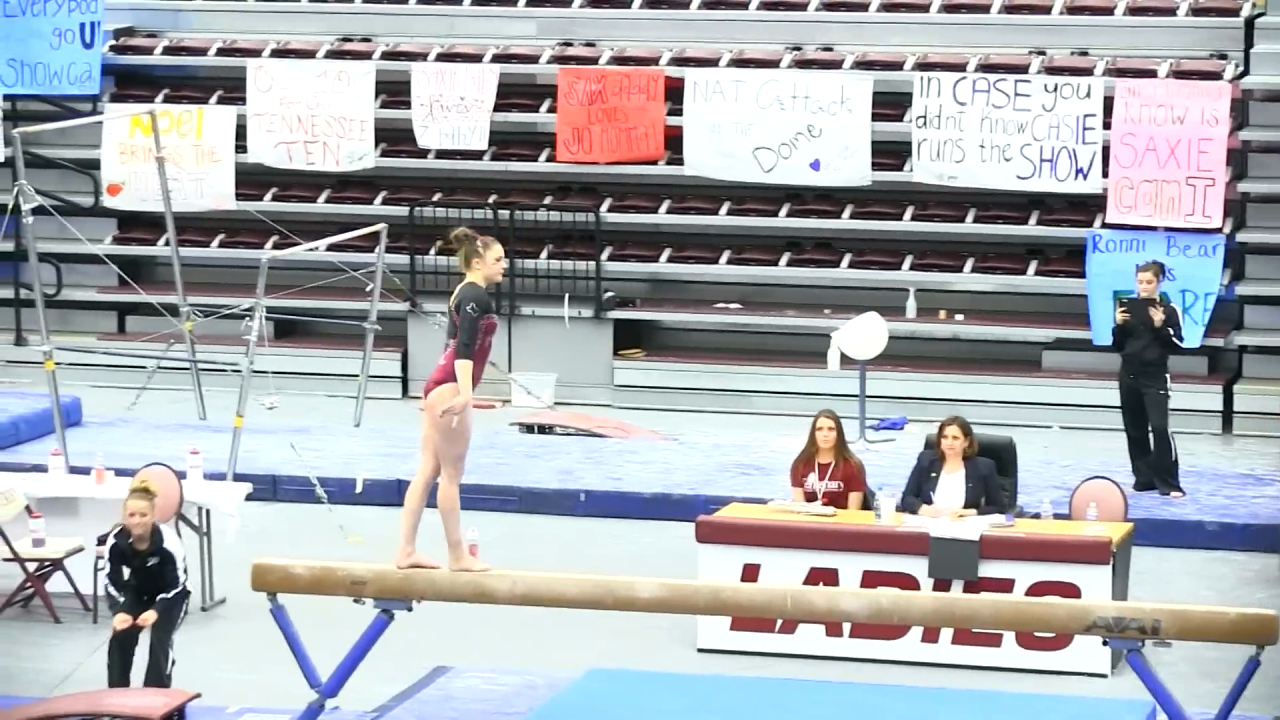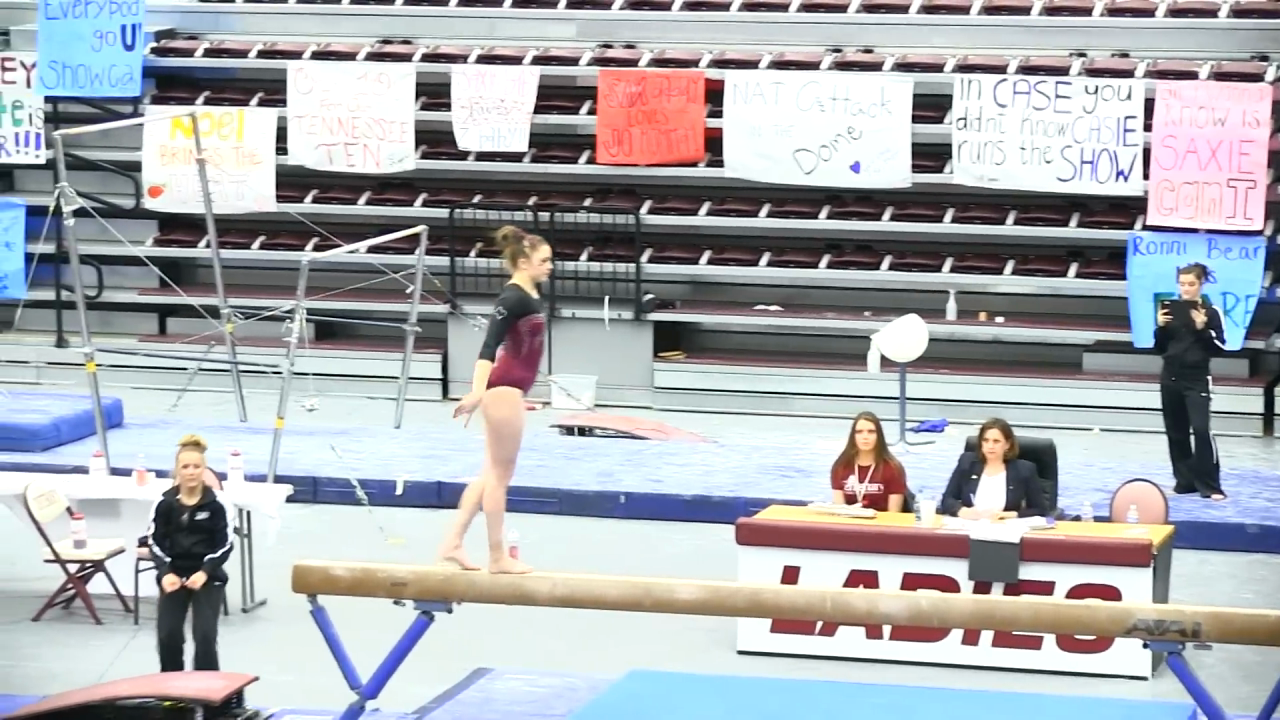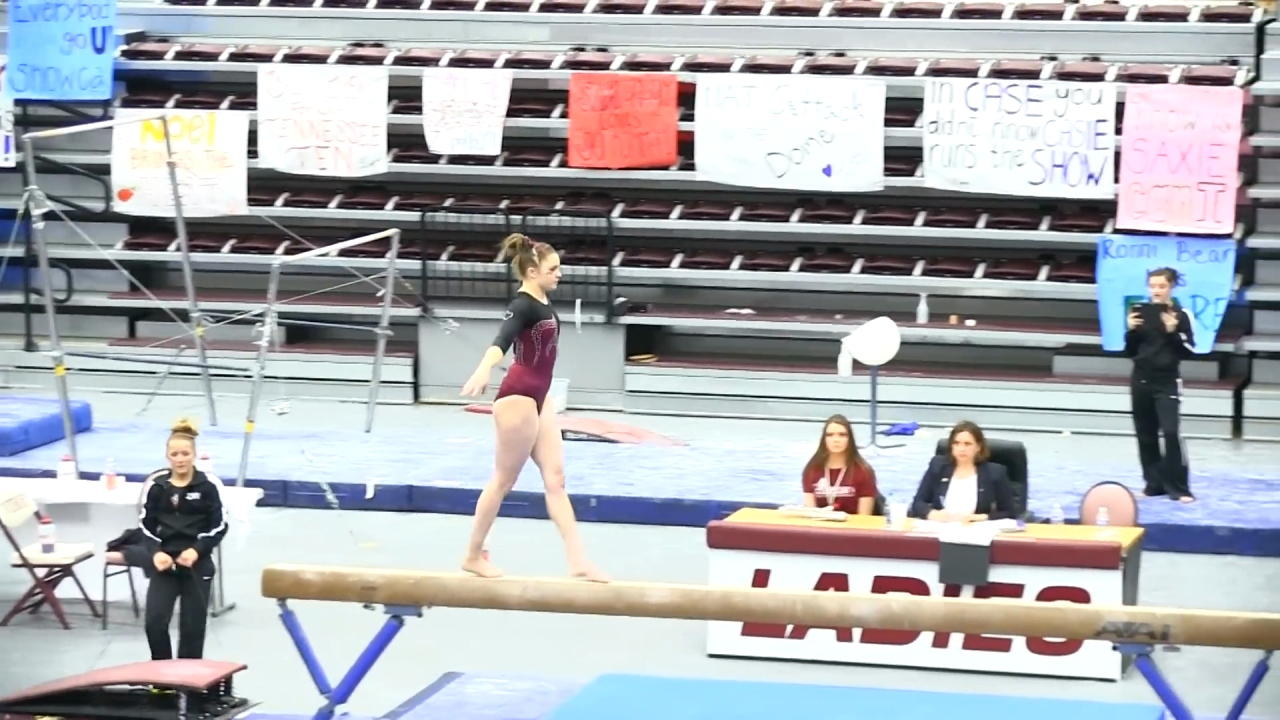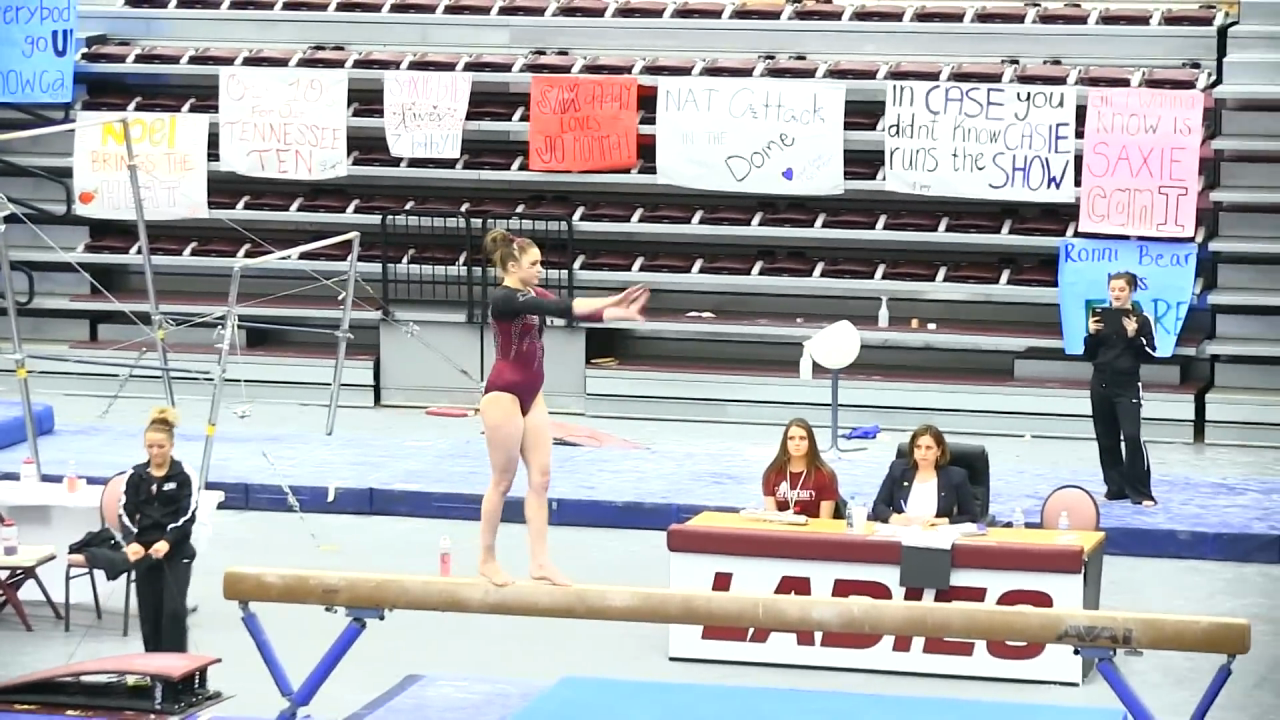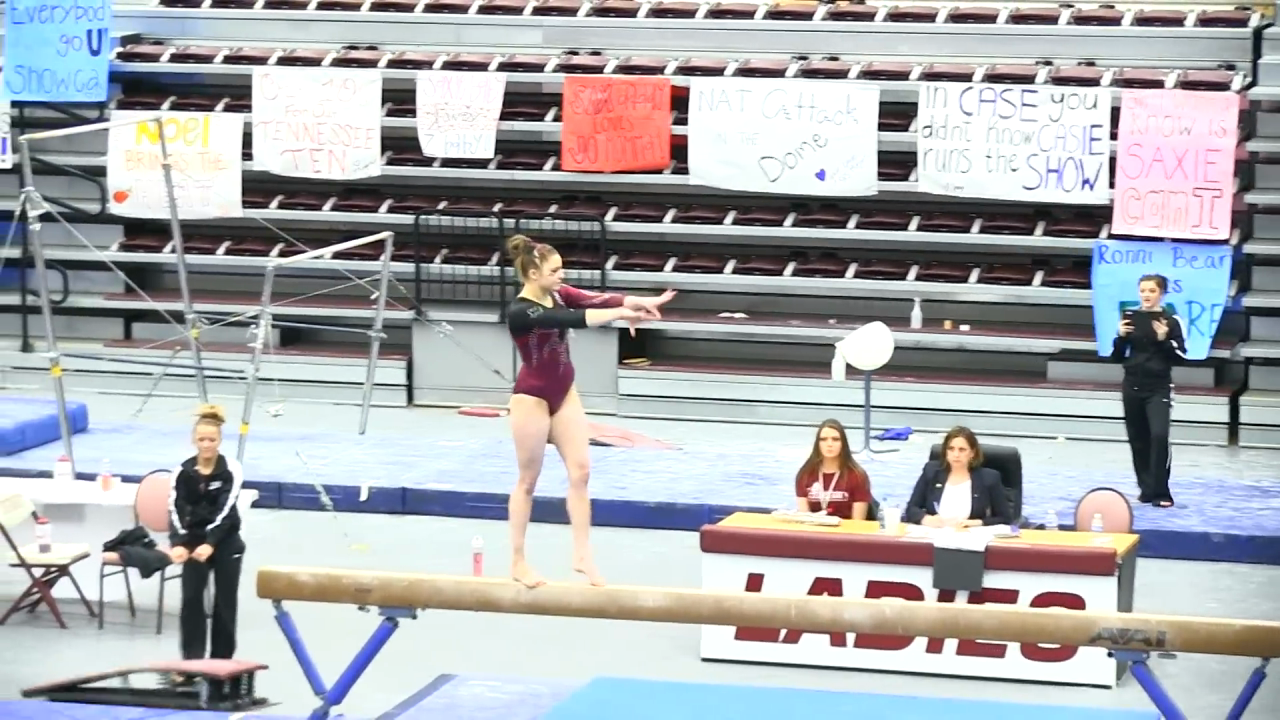
dt=0.4s
person 1, frame 1
left shoulder: (466, 292)
right shoulder: (475, 296)
right elbow: (464, 346)
right wrist: (465, 392)
left hip: (442, 385)
right hip: (451, 386)
left knee: (428, 471)
right knee: (451, 474)
left ankle: (407, 550)
right ankle: (458, 555)
person 1, frame 2
left shoulder: (529, 294)
right shoulder: (513, 298)
right elbow: (489, 346)
right wrist: (476, 390)
left hip: (513, 391)
right hip: (505, 391)
left knee: (492, 473)
right knee: (501, 476)
left ankle: (452, 544)
right ankle: (497, 557)
person 1, frame 3
left shoulder: (540, 302)
right shoulder: (522, 306)
right elbow: (502, 338)
right wrist: (482, 372)
left hip: (537, 399)
right hip: (518, 398)
left knee: (556, 480)
right knee: (503, 481)
left ankle: (578, 560)
right ankle: (474, 555)
person 1, frame 4
left shoulder: (533, 294)
right shoulder: (504, 299)
left elbow: (574, 311)
right elbow: (558, 308)
left wrist: (619, 311)
right wrist: (608, 303)
left hip: (531, 396)
right hip: (503, 396)
left knee: (540, 479)
right knee: (502, 482)
left ankle: (540, 561)
right ankle: (487, 559)
person 1, frame 5
left shoulder: (557, 293)
right shoulder: (520, 312)
left elbow: (596, 301)
right elbow: (573, 319)
left wrist: (638, 302)
right wrist: (621, 313)
left hip: (564, 395)
right hip: (532, 398)
left knee: (580, 472)
right knee: (528, 480)
left ankle: (582, 555)
right ankle: (518, 562)
person 2, frame 1
left shoulder: (168, 541)
right shoulder: (117, 541)
left elbow: (177, 584)
right elbow: (112, 581)
left wrist: (155, 611)
right wrist: (118, 611)
left hip: (168, 596)
right hip: (136, 592)
left knee: (160, 643)
right knee: (120, 638)
person 2, frame 2
left shoulder: (217, 503)
right shoulder: (164, 502)
left elbow: (225, 545)
right elbow: (155, 543)
left wrist: (205, 572)
right wrist: (165, 572)
left hip: (207, 576)
right hip: (174, 575)
left knee: (205, 633)
right knee: (168, 636)
person 2, frame 3
left shoulder: (208, 486)
right shoulder: (156, 486)
left elbow: (220, 526)
right elbow: (146, 525)
left wrist: (197, 549)
right wrist: (155, 551)
left hip: (197, 564)
right hip: (164, 564)
left knee: (191, 627)
right knee: (154, 623)
person 2, frame 4
left shoulder: (184, 475)
right shoulder: (136, 476)
left elbow: (187, 515)
right elbow: (126, 513)
left wrist: (167, 541)
right wrist: (131, 542)
left hip: (177, 552)
right hip: (145, 551)
left knee: (173, 609)
right knee: (149, 611)
person 2, frame 5
left shoulder: (232, 470)
right shoulder: (183, 472)
left elbow: (226, 511)
right elbow: (176, 510)
left wrist: (210, 543)
right wrist: (177, 544)
left hip: (226, 543)
right hip: (194, 542)
left knee: (224, 604)
right knee: (190, 600)
left ankle: (221, 662)
right ankle: (190, 660)
person 3, frame 1
left shoulder: (1168, 310)
right shoulder: (1128, 307)
left elbow: (1177, 345)
right elbow: (1118, 346)
left wrist: (1160, 327)
right wrist: (1118, 325)
left hip: (1155, 377)
right hip: (1129, 376)
left knee: (1160, 427)
right knee: (1135, 429)
left ankle: (1169, 482)
right ankle: (1144, 477)
person 3, frame 2
left shoulder: (1210, 312)
right shoulder: (1170, 310)
left elbow: (1219, 347)
right elbow: (1160, 348)
left wrist: (1202, 329)
right wrist: (1160, 327)
left hip: (1196, 380)
right hip: (1170, 378)
left knee: (1201, 430)
right knee: (1176, 432)
left ankle: (1209, 485)
right ankle: (1185, 480)
person 3, frame 3
left shoulder: (1180, 316)
right shoulder: (1140, 313)
left elbow: (1188, 351)
right elbow: (1130, 351)
left wrist: (1173, 332)
right wrist: (1131, 330)
left hip: (1166, 382)
right hip: (1141, 380)
left knee: (1171, 432)
right knee: (1146, 434)
left ankle: (1178, 487)
right ankle: (1155, 482)
person 3, frame 4
left shoulder: (1140, 320)
right shoulder: (1100, 316)
left elbow: (1149, 354)
right elbow: (1090, 355)
left wrist: (1133, 337)
right wrist: (1091, 334)
left hip: (1127, 386)
right hip: (1100, 384)
left knee: (1132, 436)
right knee: (1106, 438)
left ankle: (1140, 491)
right ankle: (1116, 486)
person 3, frame 5
left shoulder: (1171, 321)
right shoulder: (1130, 318)
left elbow: (1180, 356)
right elbow: (1117, 357)
left wrist: (1164, 340)
right wrist: (1120, 337)
left hip: (1158, 388)
right hip: (1132, 386)
left knee: (1159, 436)
right knee: (1138, 440)
left ankle: (1160, 492)
right ankle: (1147, 488)
